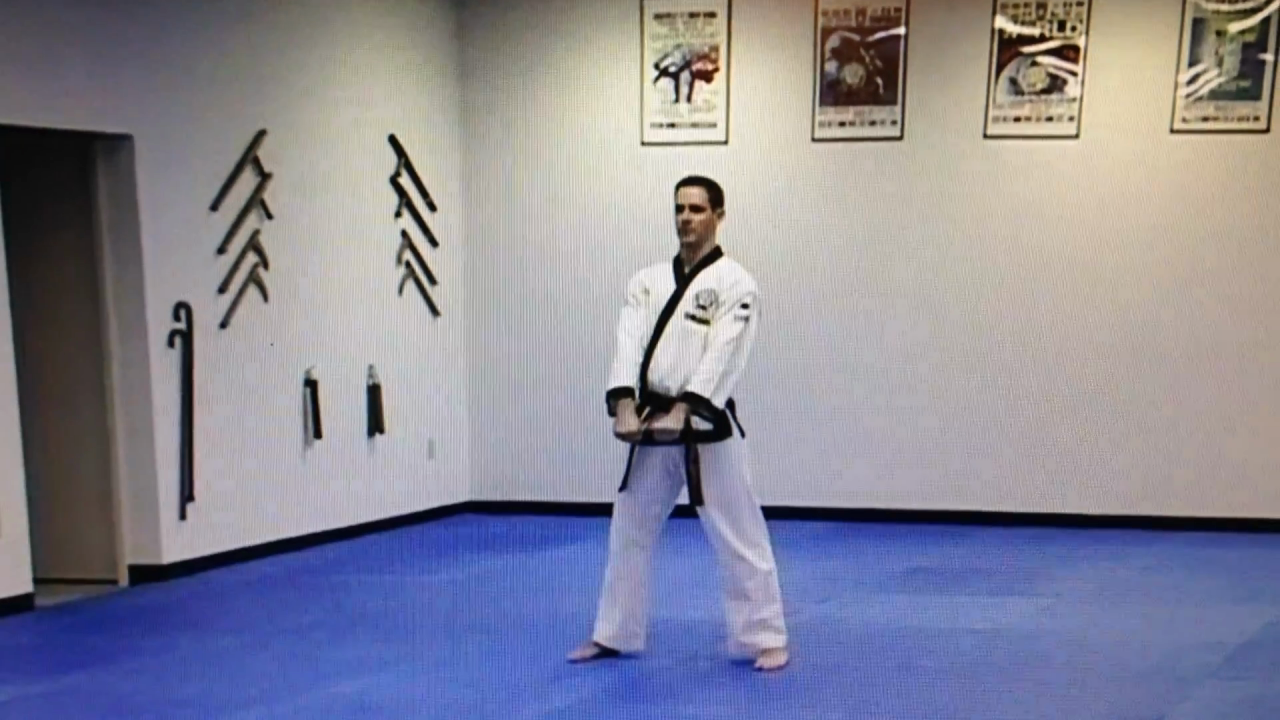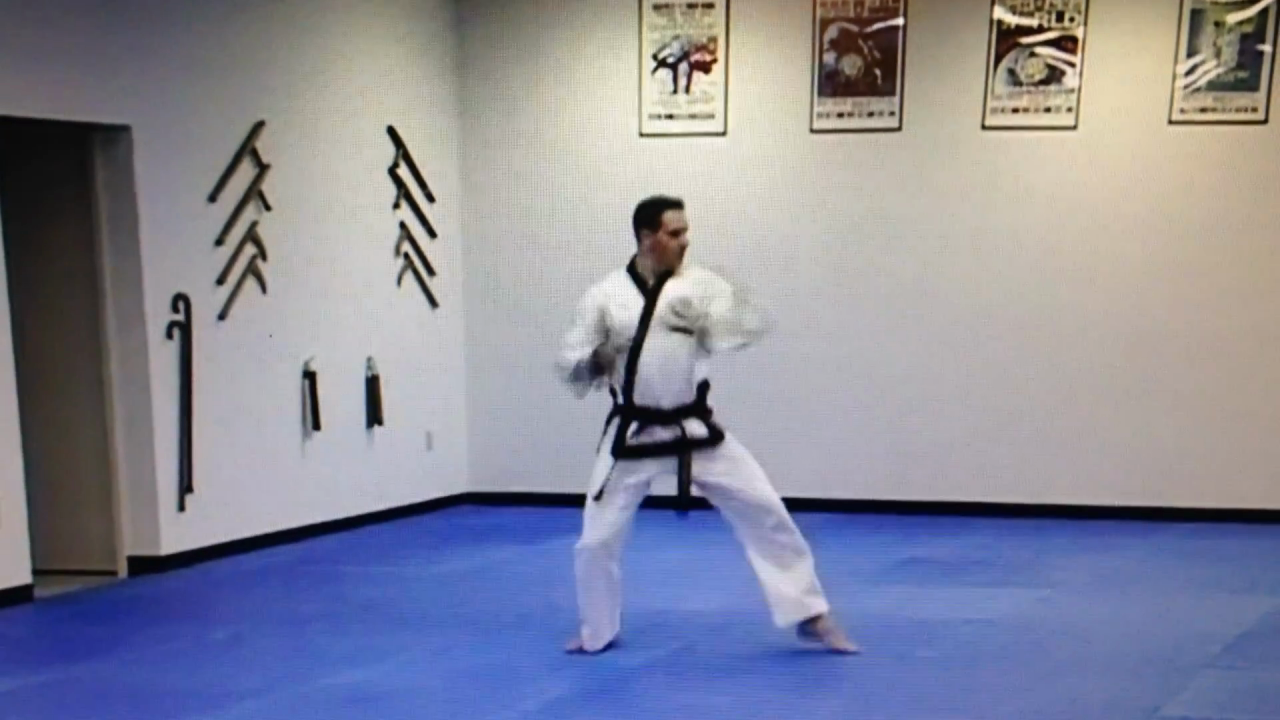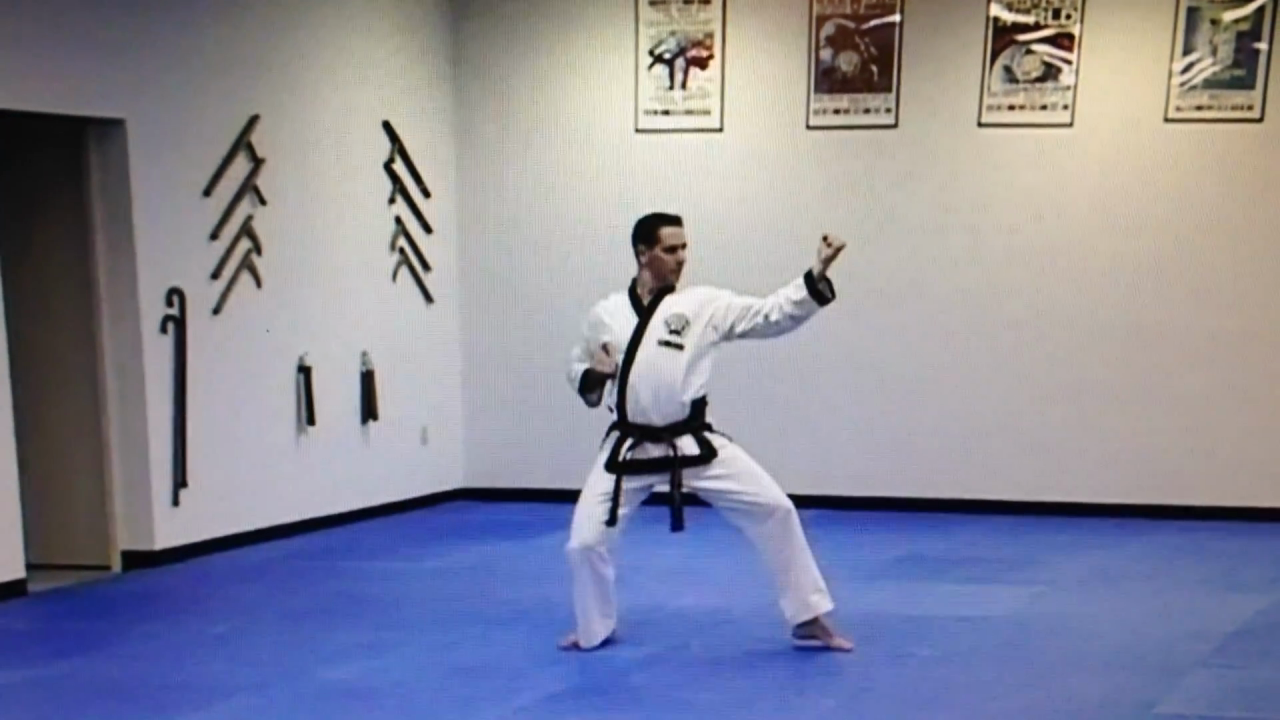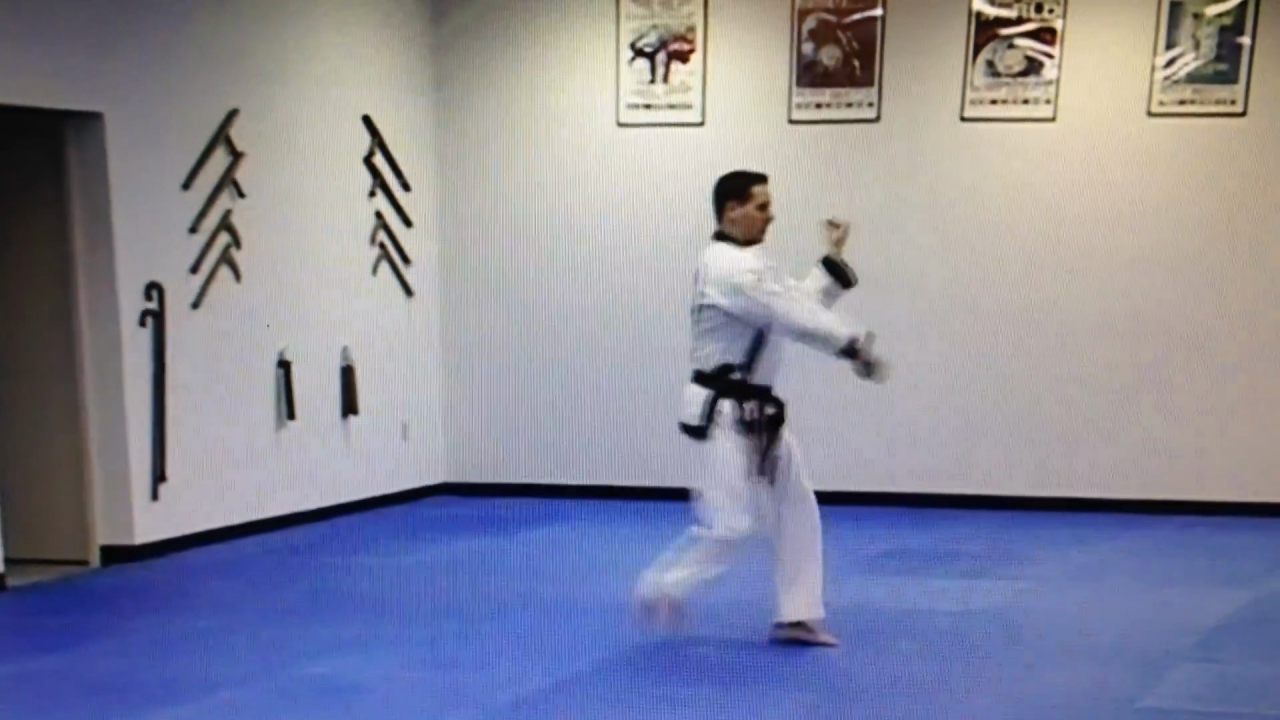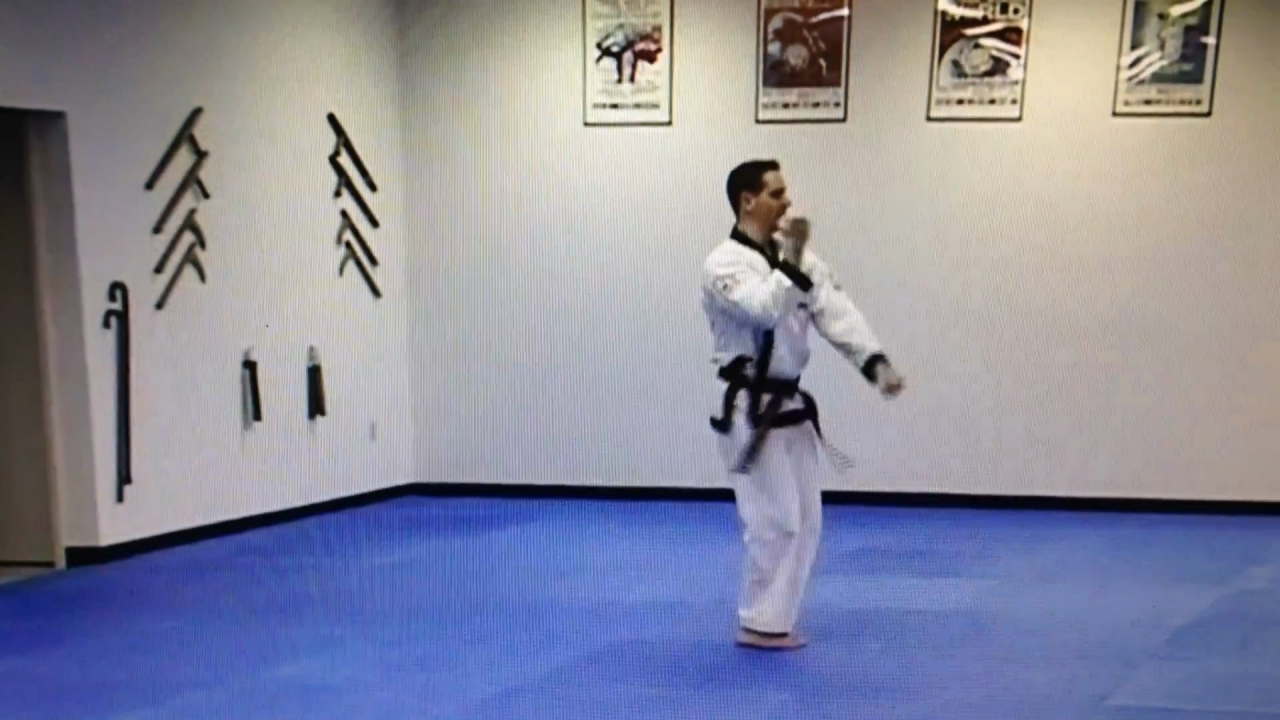
dt=0.7s
person 1, frame 1
left shoulder: (735, 283)
right shoulder: (647, 281)
left elbow: (723, 357)
right elbow: (629, 346)
left wrist: (683, 411)
right wrist: (624, 406)
left hip: (707, 427)
right hip: (651, 426)
left knee: (738, 537)
right knee: (630, 534)
left ankle: (767, 639)
right ankle: (612, 635)
person 1, frame 2
left shoulder: (700, 284)
right shoulder: (604, 295)
left elbow: (746, 324)
right elbow: (573, 366)
left wrist: (708, 328)
right wrist: (598, 361)
left hip: (696, 430)
right hip: (632, 435)
left knee: (765, 511)
right knee: (597, 538)
left ankle: (811, 616)
right ankle: (597, 631)
person 1, frame 3
left shoulder: (704, 304)
right shoulder: (604, 314)
left elbow: (771, 314)
right elbow: (578, 369)
left wrist: (817, 275)
right wrist: (592, 377)
left hip: (693, 444)
right hip: (629, 448)
left knee: (773, 510)
right knee: (585, 539)
left ankle: (809, 618)
right ankle: (594, 628)
person 1, frame 4
left shoulder: (741, 263)
right shoulder: (730, 267)
left elbow: (806, 302)
right elbow: (794, 315)
left wrist: (834, 258)
right wrist: (855, 344)
left hip: (754, 410)
right hip: (722, 413)
left knee: (796, 511)
right knee: (731, 523)
left ankle: (796, 618)
right ankle: (662, 590)
person 1, frame 5
left shoulder: (796, 257)
right shoulder: (723, 264)
left elbow: (836, 313)
right elbow: (765, 310)
left wrist: (876, 363)
right wrist: (792, 261)
left hip: (789, 406)
right hip: (748, 410)
left knee: (805, 520)
right knee: (773, 521)
left ankle: (773, 618)
right ankle: (760, 623)
